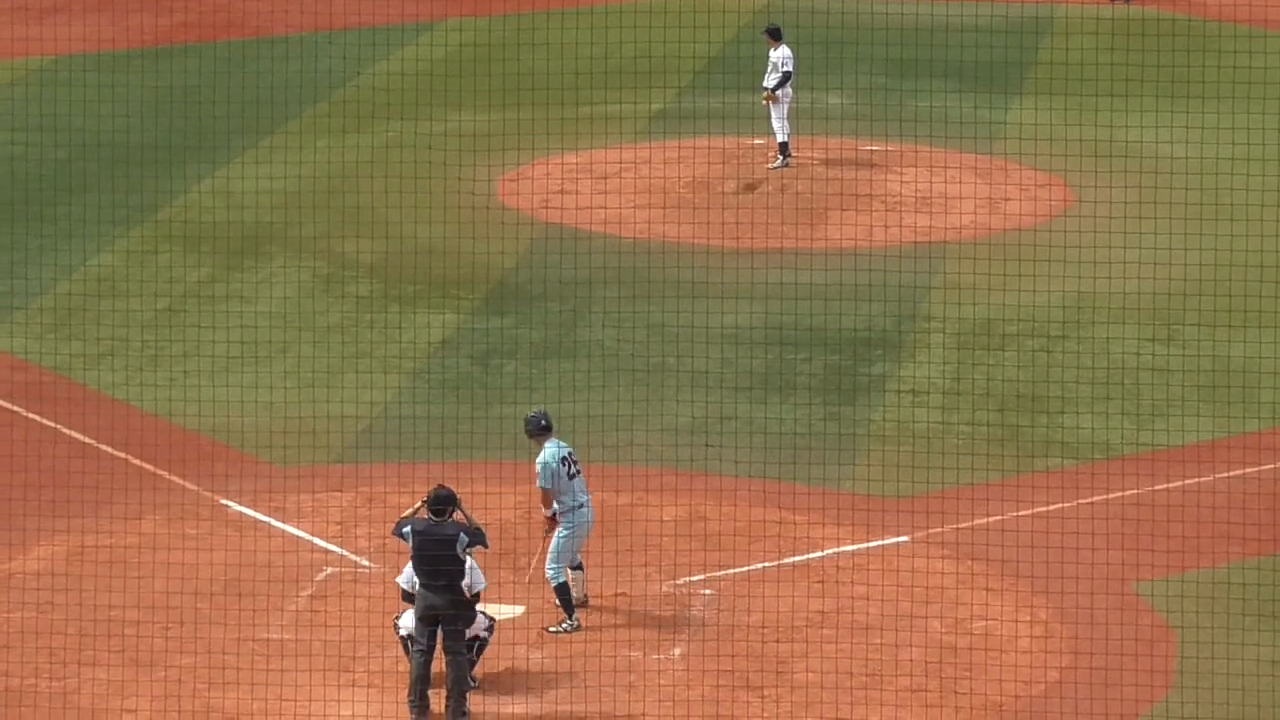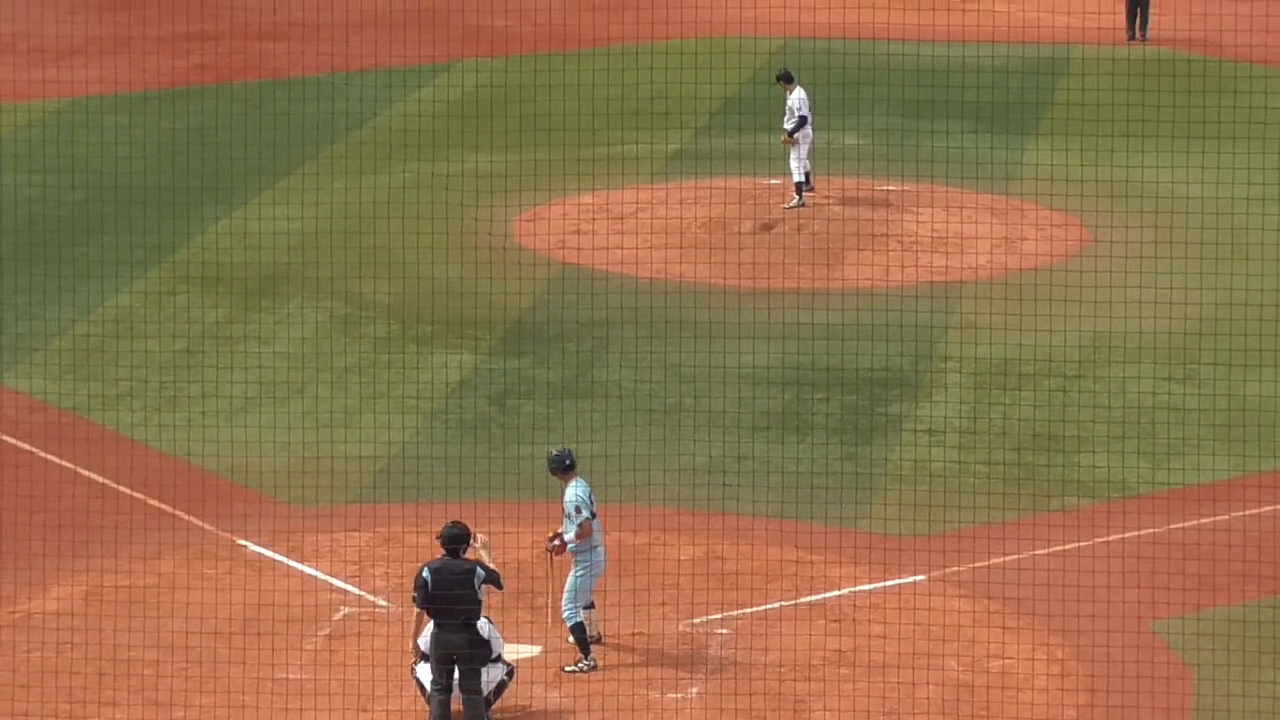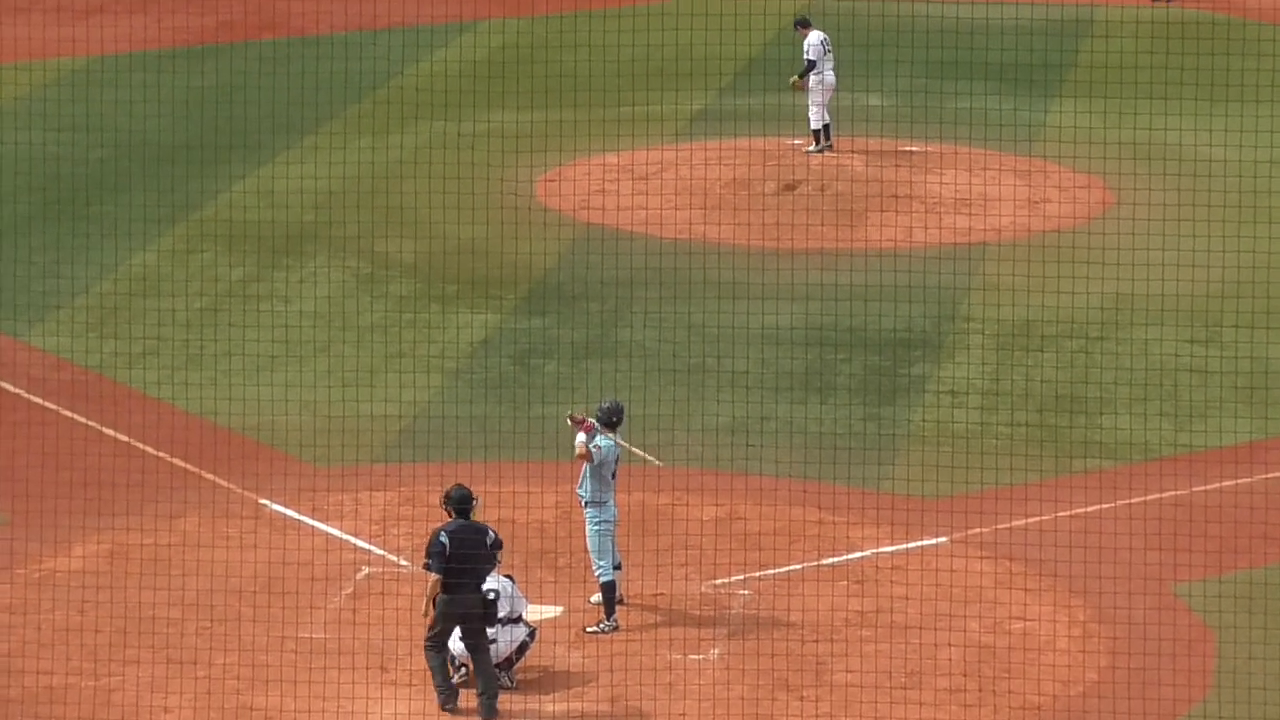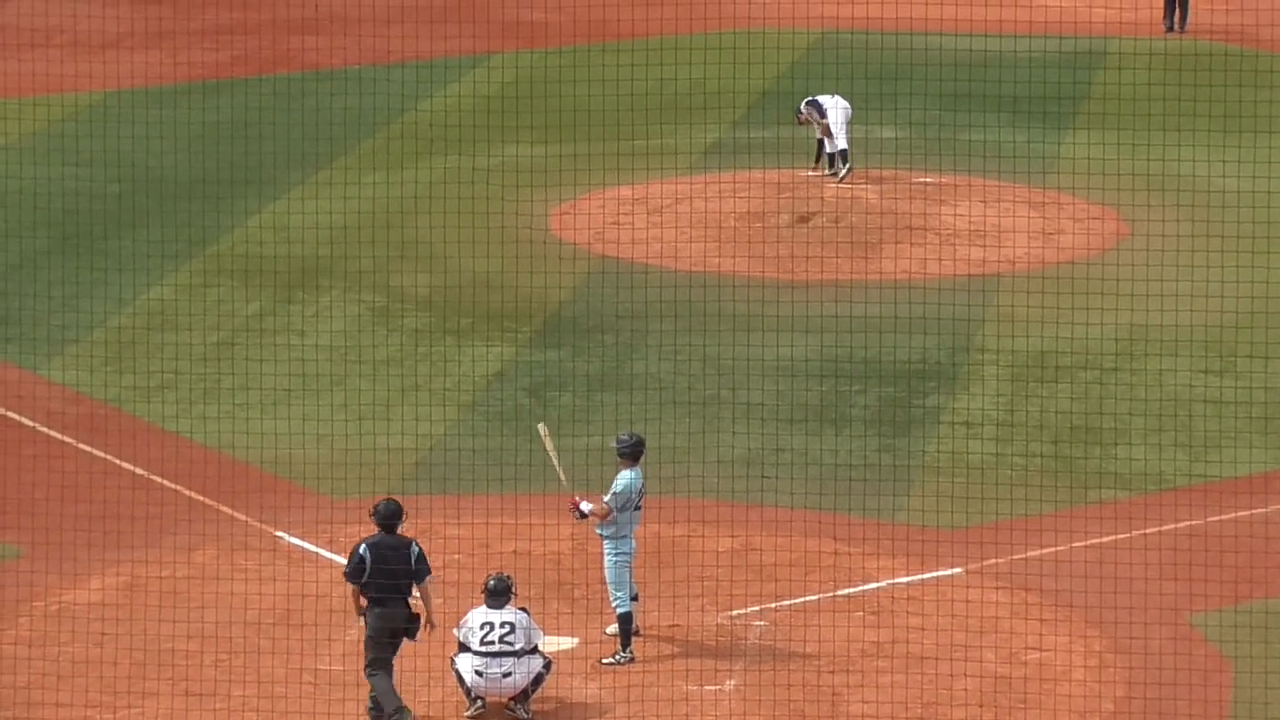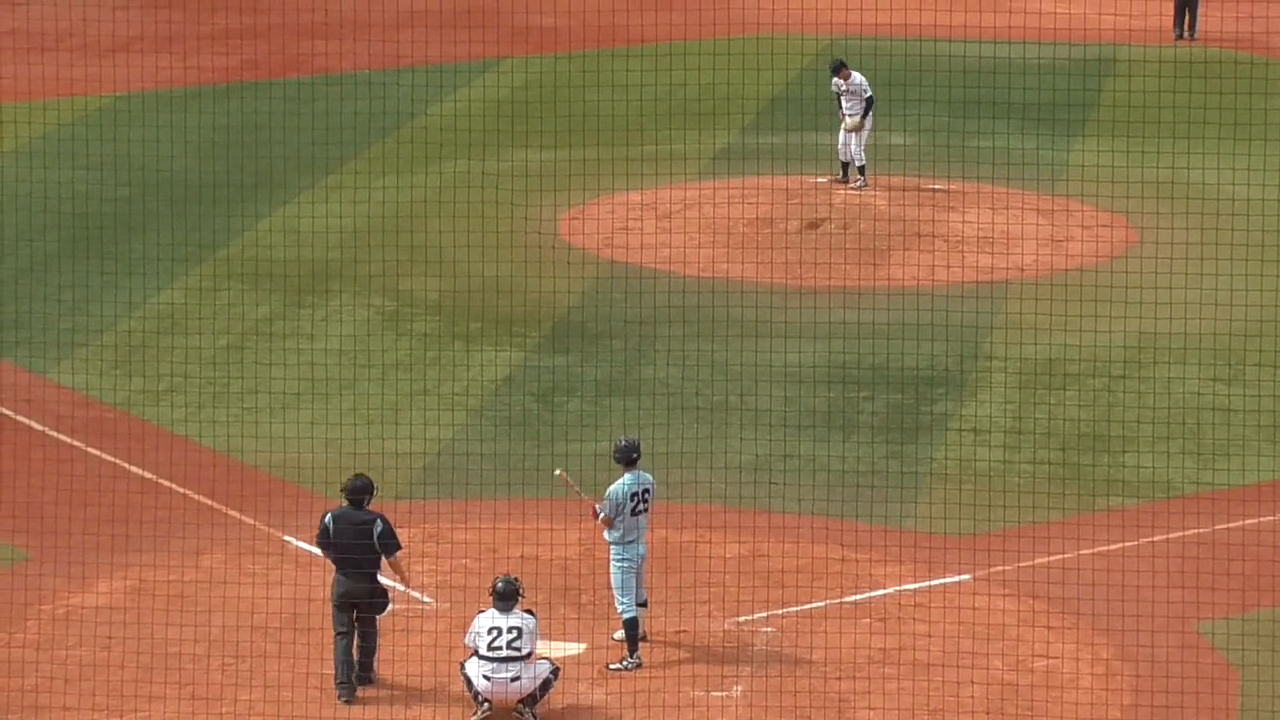
dt=1s
person 1, frame 1
left shoulder: (544, 459)
right shoulder: (564, 447)
left elbow: (547, 495)
left wrist: (548, 516)
right wrist: (555, 512)
left hip: (571, 516)
right hip: (586, 511)
left knee: (553, 569)
right knee: (572, 555)
left ankle: (571, 619)
right ankle: (579, 596)
person 1, frame 2
left shoulder: (573, 494)
right shoulder: (581, 486)
left elbow: (586, 530)
left wrist: (564, 541)
right wrist: (560, 535)
left hip: (586, 558)
right hip: (595, 554)
left knee: (570, 609)
right knee: (583, 595)
left ankle: (588, 659)
right ankle: (592, 633)
person 1, frame 3
left shoulder: (605, 443)
right shoulder: (601, 433)
left elbow: (581, 453)
right elbow: (579, 423)
left wrist: (582, 432)
right wrist: (579, 422)
left hip: (597, 509)
right hip: (604, 506)
left knee: (602, 564)
right knee: (610, 554)
left ankle: (610, 619)
right ankle: (614, 594)
person 1, frame 4
left shoulder: (626, 481)
right shoulder: (634, 475)
left elbow: (603, 513)
right elbow: (611, 505)
left wrist: (582, 505)
right wrist: (585, 511)
left hip: (616, 542)
right hip: (625, 539)
left knee: (619, 596)
right knee: (627, 586)
left ankle: (626, 651)
right ankle: (630, 625)
person 1, frame 5
left shoulder: (616, 489)
right shoulder: (648, 481)
left elbow: (608, 523)
left wrist: (598, 513)
left hip: (623, 549)
right hip: (641, 544)
left knee: (625, 602)
right knee: (638, 591)
left ankle: (633, 656)
right ankle: (637, 631)
person 2, frame 1
left shoulder: (415, 528)
right shoulder: (459, 531)
left elbow: (399, 524)
right elbow: (480, 535)
left wrist: (418, 505)
right wrist: (464, 512)
left hip: (425, 596)
right hip: (453, 598)
left knee: (421, 651)
right knee: (456, 652)
person 2, frame 2
left shoulder: (429, 570)
right shoulder: (475, 568)
left elbow: (420, 610)
right elbow: (497, 581)
left wrist: (414, 640)
left hip: (440, 636)
right hip: (468, 637)
left knee: (440, 689)
right knee: (471, 690)
person 2, frame 3
left shoulder: (442, 534)
right shoulder: (483, 532)
left elbow: (435, 576)
right elbow: (497, 546)
left wrist: (427, 602)
left hip: (449, 599)
right hip: (475, 599)
left knee: (433, 646)
right knee: (480, 650)
left ankle: (447, 696)
person 2, frame 4
left shoulder: (364, 547)
right shoulder: (411, 546)
left elbow: (354, 585)
right elbow: (422, 585)
left wrist: (358, 606)
right wrist: (429, 613)
left hip: (378, 612)
right hip: (403, 612)
left knee: (376, 668)
right knee: (384, 663)
person 2, frame 5
left shoulder: (332, 517)
right shoulder: (377, 521)
left elbow: (325, 551)
right elbow: (391, 557)
right wrist: (402, 575)
left hip: (342, 581)
right hip: (368, 583)
left knee: (343, 634)
right knee: (367, 630)
left ankle: (345, 686)
right ankle: (364, 675)
